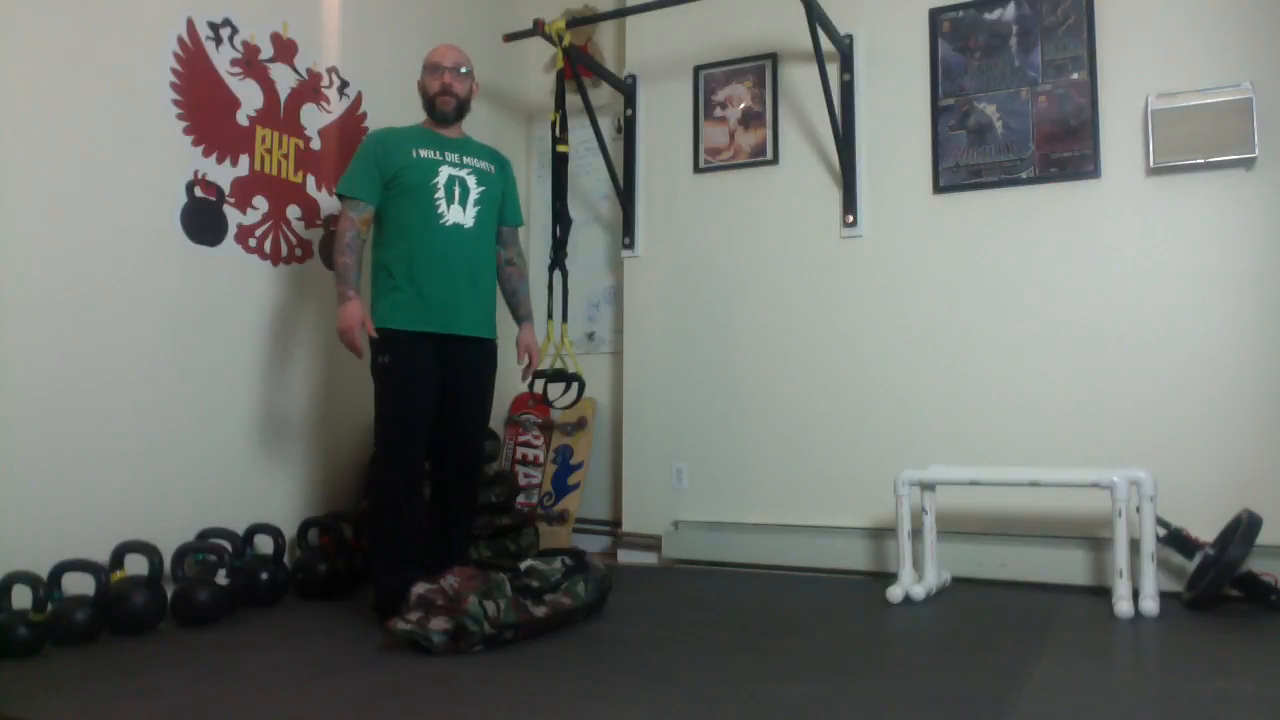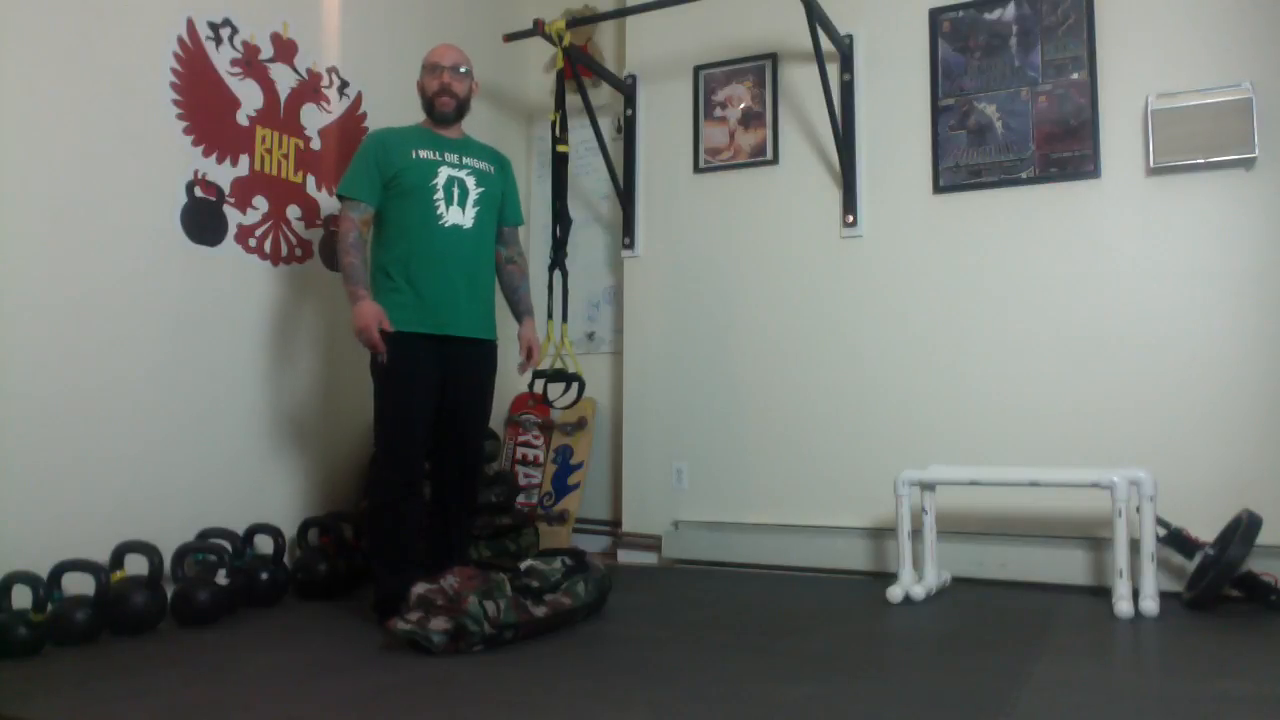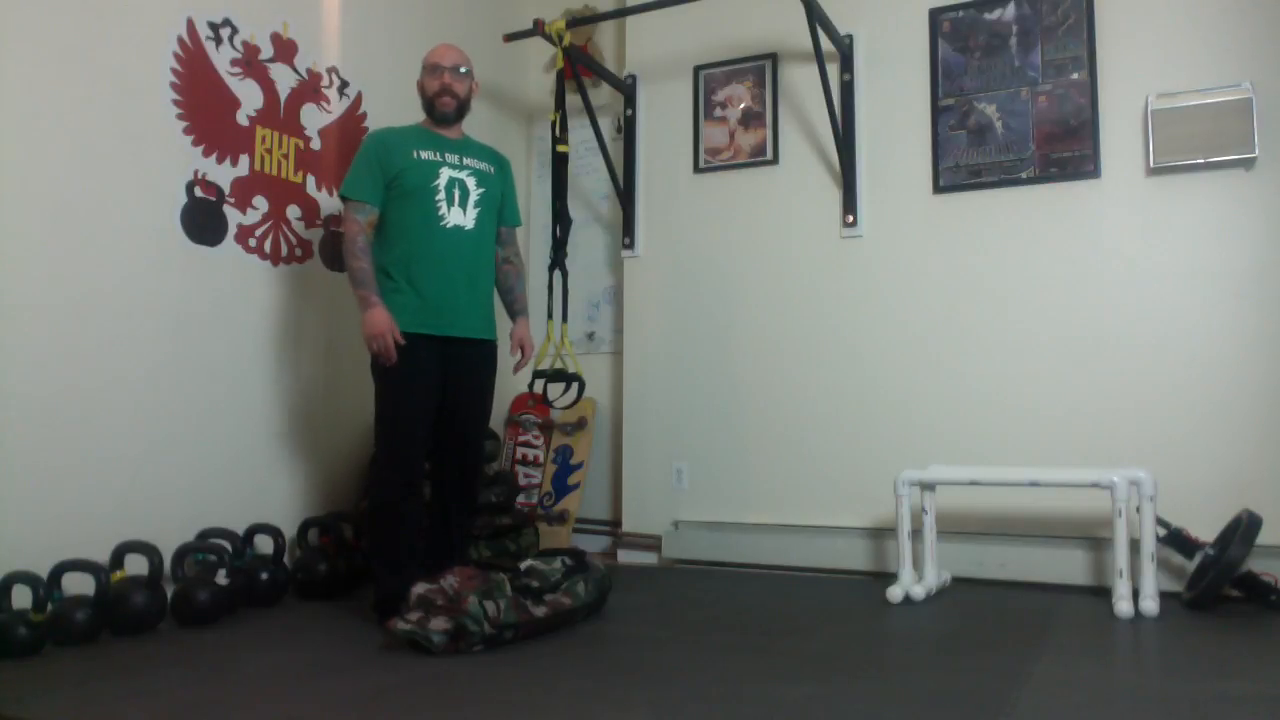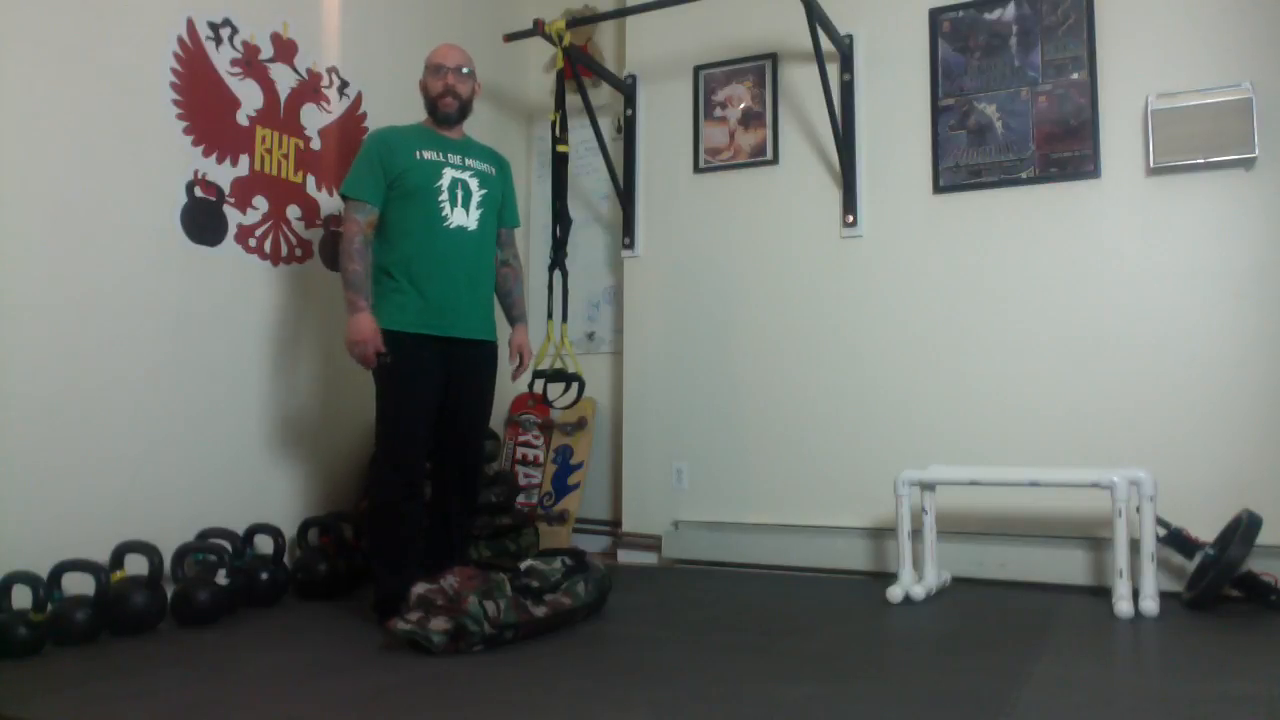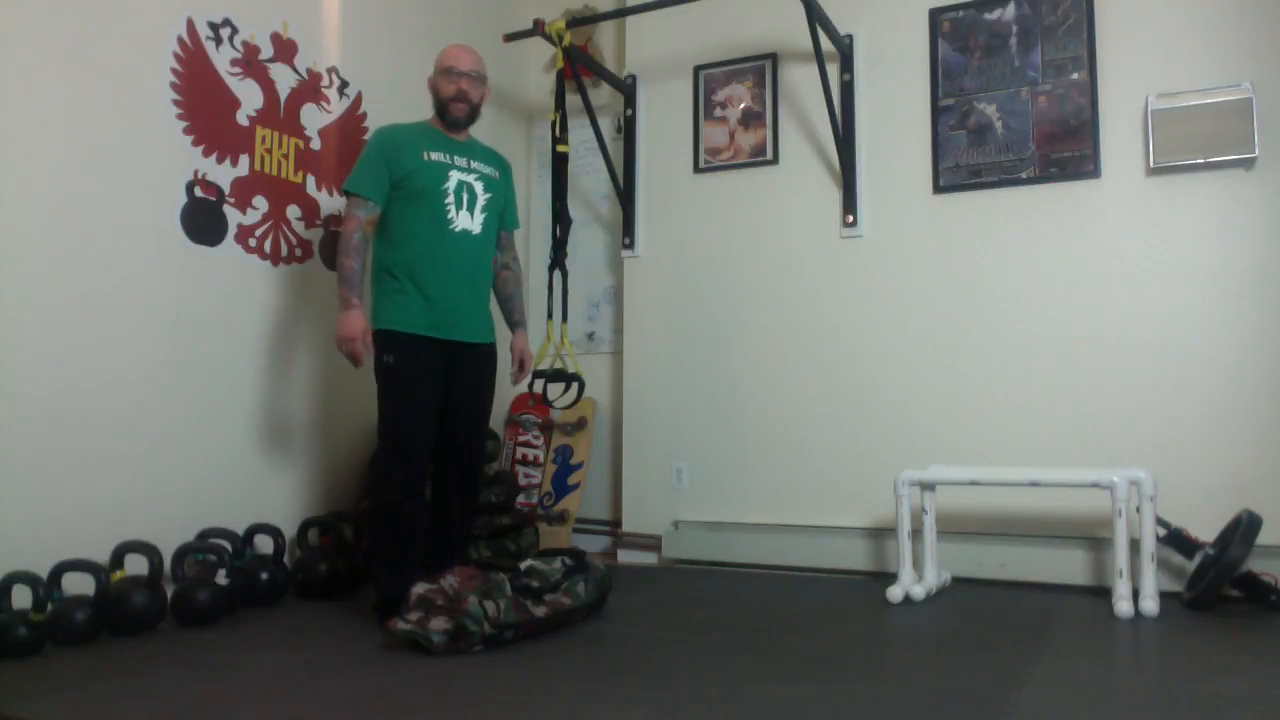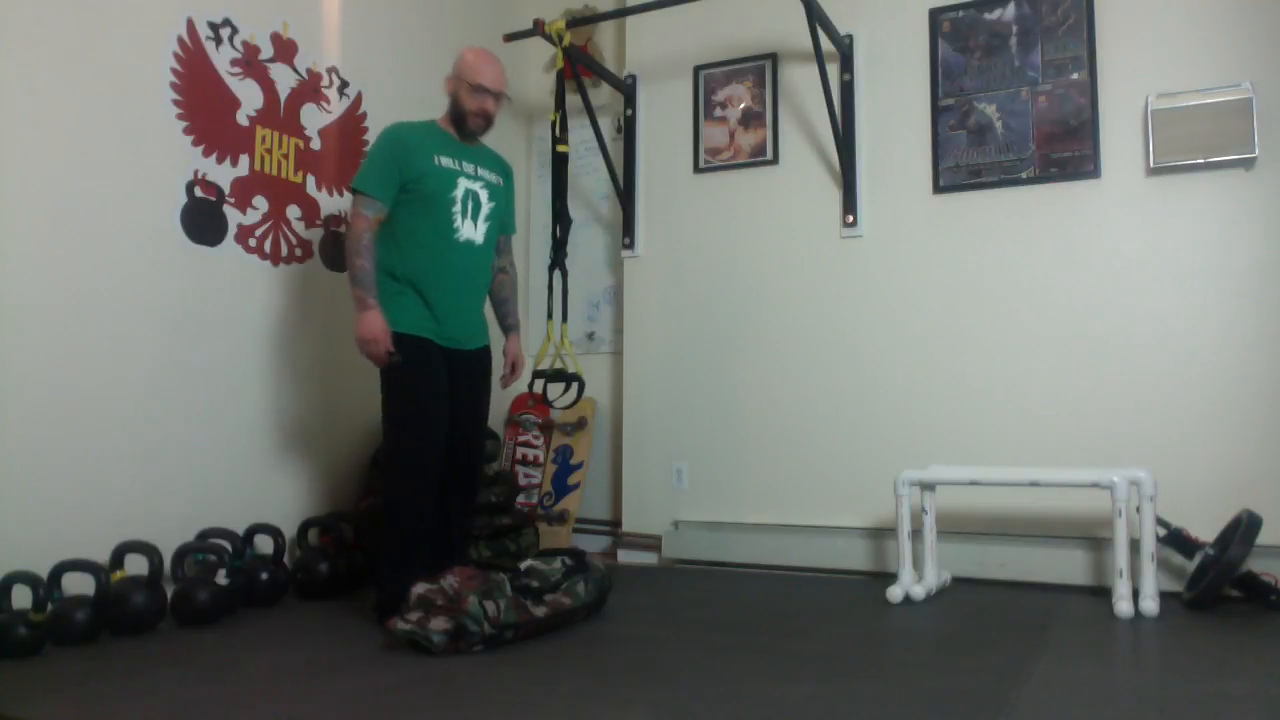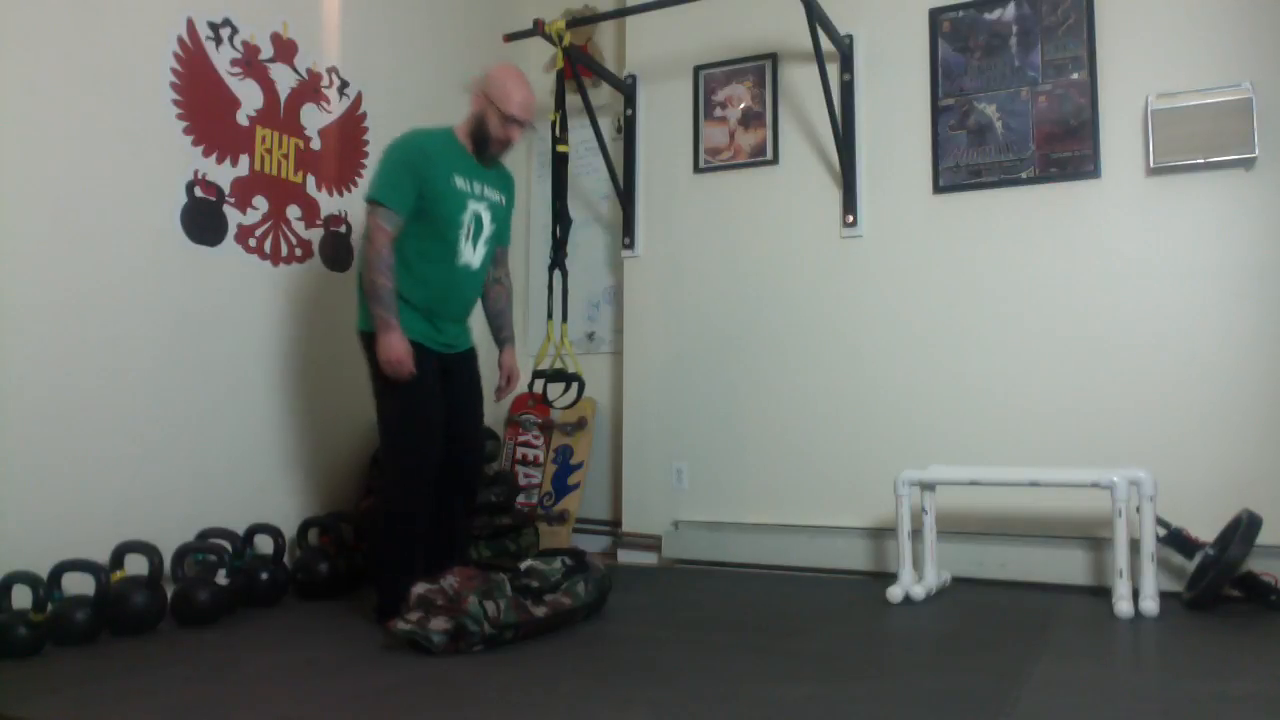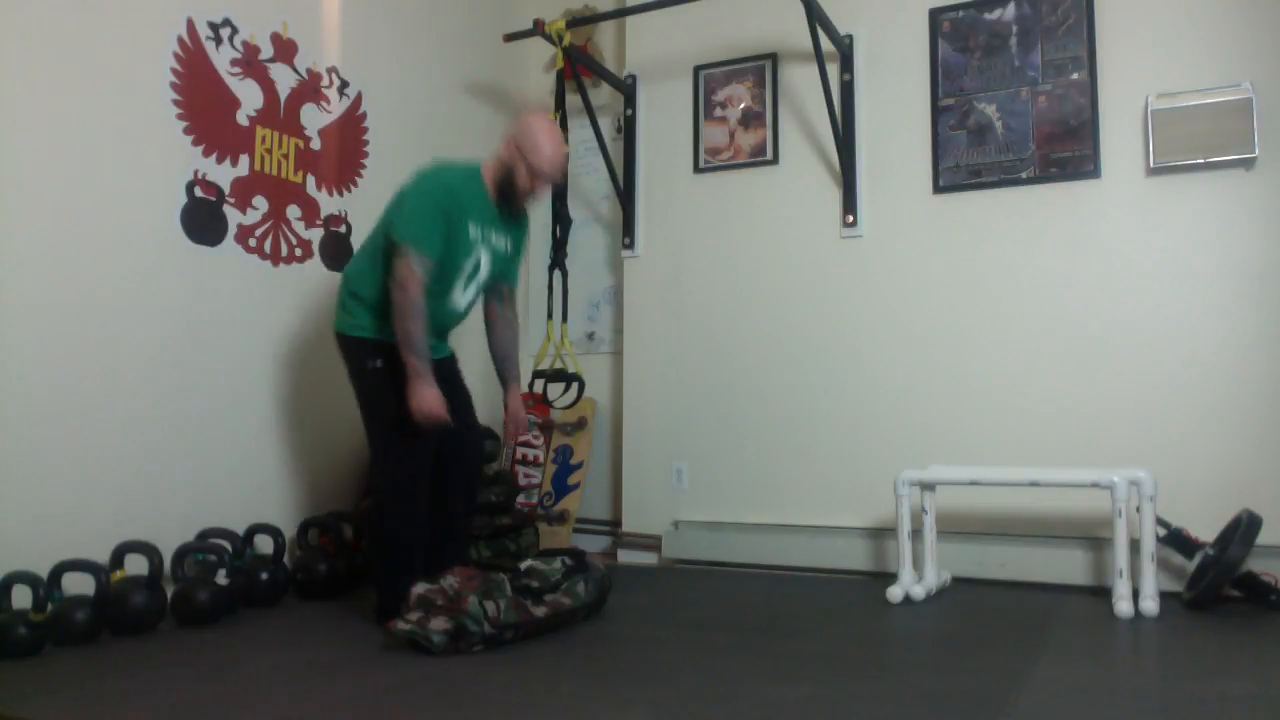
dt=0.2s
person 1, frame 1
left shoulder: (494, 164)
right shoulder: (386, 146)
left elbow: (509, 250)
right elbow: (352, 225)
left wrist: (525, 322)
right wrist: (349, 297)
left hip: (475, 336)
right hip: (405, 331)
left knee: (462, 464)
right knee: (400, 466)
right ankle: (396, 596)
person 1, frame 2
left shoulder: (494, 163)
right shoulder: (386, 146)
left elbow: (509, 247)
right elbow: (352, 225)
left wrist: (526, 316)
right wrist: (361, 298)
left hip: (475, 337)
right hip: (405, 332)
left knee: (462, 464)
right knee: (399, 466)
right ankle: (396, 597)
person 1, frame 3
left shoulder: (494, 163)
right shoulder: (387, 146)
left elbow: (506, 247)
right elbow: (357, 229)
left wrist: (520, 316)
right wrist: (371, 305)
left hip: (476, 337)
right hip: (408, 333)
left knee: (462, 464)
right knee: (400, 466)
right ankle: (396, 597)
person 1, frame 4
left shoulder: (494, 164)
right shoulder: (390, 145)
left elbow: (505, 251)
right elbow: (357, 229)
left wrist: (519, 322)
right wrist: (359, 308)
left hip: (476, 337)
right hip: (408, 332)
left knee: (462, 465)
right knee: (401, 466)
right ankle: (396, 597)
person 1, frame 5
left shoulder: (496, 166)
right shoulder: (395, 144)
left elbow: (504, 254)
right elbow: (357, 226)
left wrist: (518, 327)
right wrist: (352, 305)
left hip: (475, 339)
right hip: (408, 333)
left knee: (463, 465)
right knee: (405, 465)
right ankle: (397, 597)
person 1, frame 6
left shoulder: (498, 170)
right shoulder: (404, 142)
right elbow: (363, 225)
left wrist: (512, 331)
right wrist: (368, 307)
left hip: (470, 339)
right hip: (409, 331)
left knee: (463, 464)
right knee: (417, 461)
right ankle: (400, 597)
person 1, frame 7
left shoulder: (500, 180)
right shoulder: (418, 151)
left elbow: (495, 268)
right elbow: (379, 237)
left wrist: (506, 344)
right wrist: (389, 329)
left hip: (453, 341)
right hip: (399, 333)
left knee: (463, 463)
right knee: (414, 463)
right ankle: (399, 601)
person 1, frame 8
left shoulder: (513, 218)
right shoulder: (442, 188)
left elbow: (500, 306)
right elbow: (408, 283)
left wrist: (512, 386)
right wrist: (420, 379)
left hip: (431, 342)
right hip: (374, 333)
left knee: (461, 454)
right knee: (405, 463)
right ankle: (398, 602)
